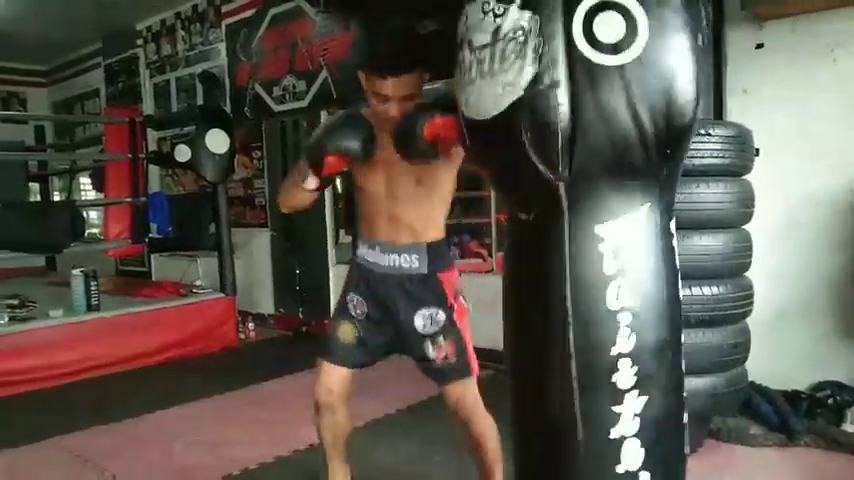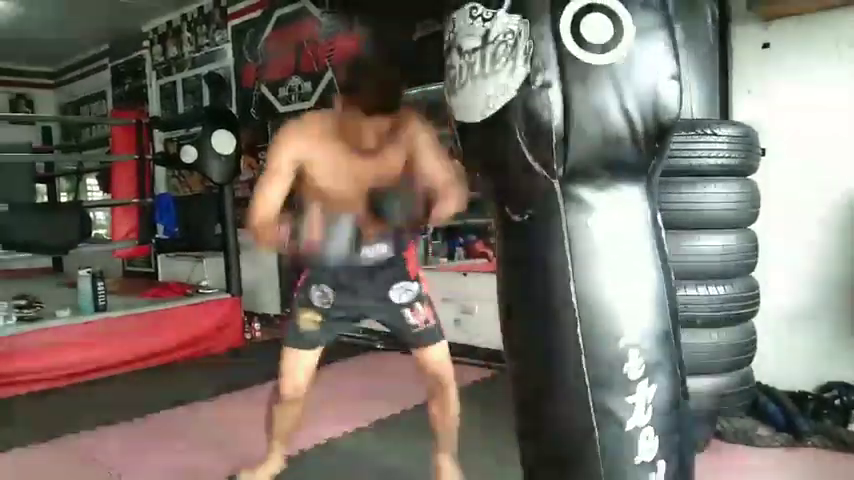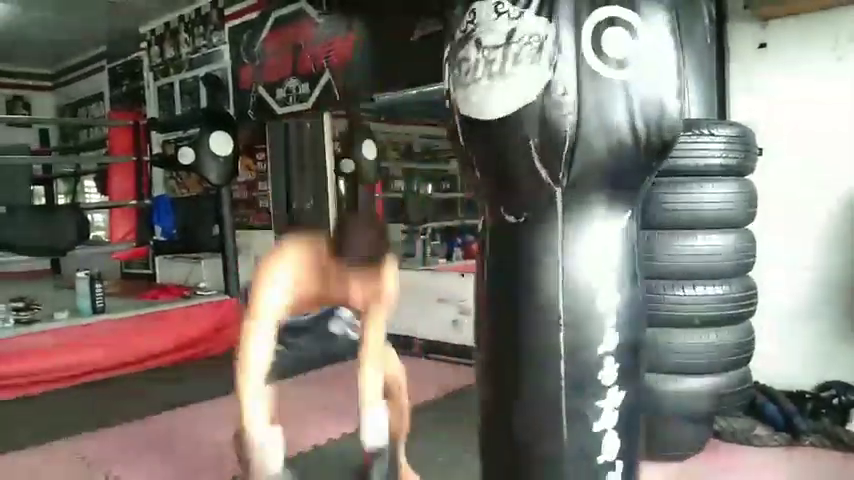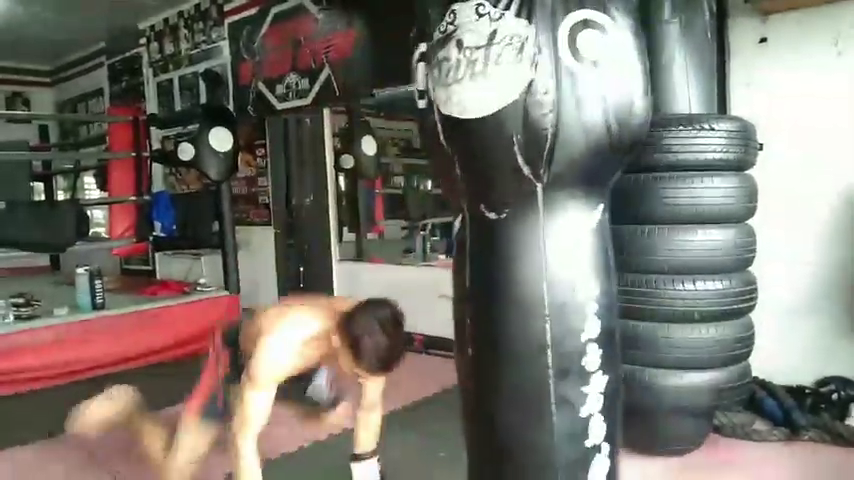
dt=0.2s
person 1, frame 1
right shoulder: (348, 130)
right elbow: (287, 202)
right wrist: (315, 169)
left hip: (426, 276)
right hip: (368, 273)
left knee: (465, 404)
right knee: (327, 392)
person 1, frame 2
left shoulder: (410, 131)
right shoulder: (299, 137)
left elbow: (453, 191)
right elbow: (258, 224)
left wrist: (428, 211)
left hip: (389, 264)
right hip: (329, 269)
left knee: (440, 372)
right knee: (290, 386)
person 1, frame 3
left shoulder: (383, 273)
right shoulder: (281, 276)
left elbow: (372, 358)
right elbow: (249, 378)
left wrist: (375, 441)
right hip: (280, 322)
person 1, frame 4
left shoulder: (366, 342)
right shoulder: (281, 346)
left elbow: (371, 408)
right elbow: (244, 440)
right hip: (242, 361)
right ankle: (128, 406)
